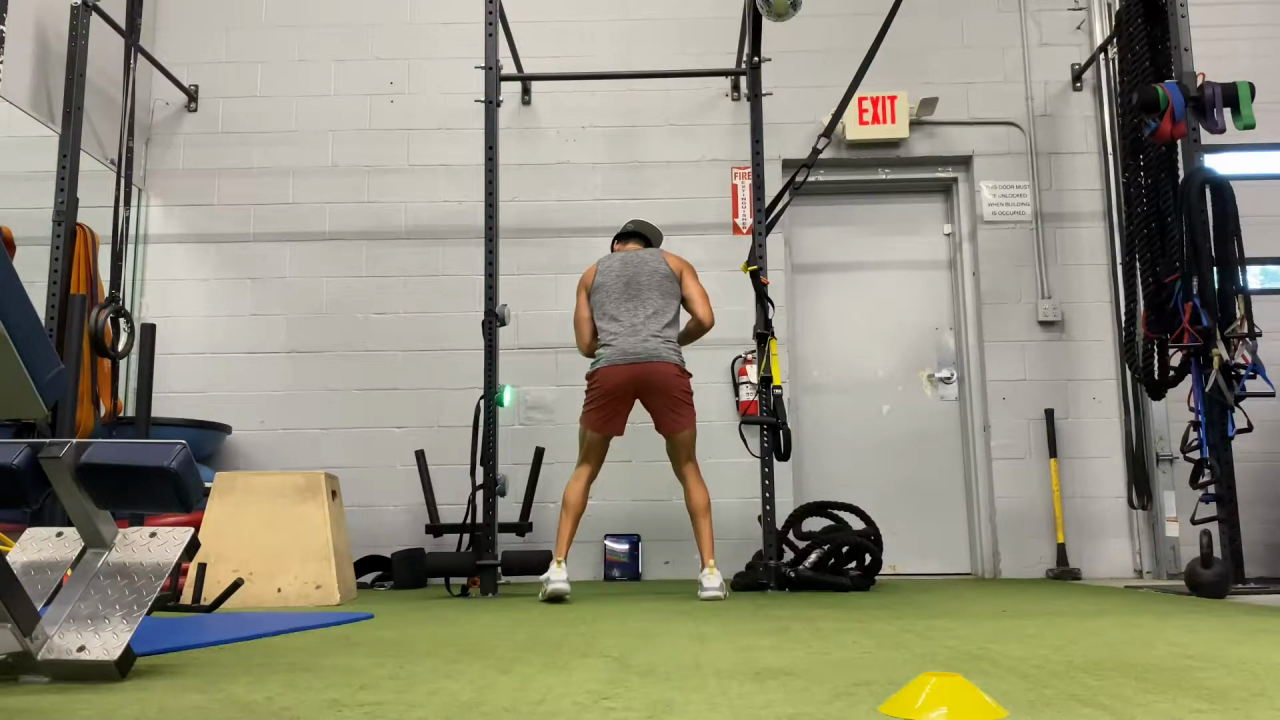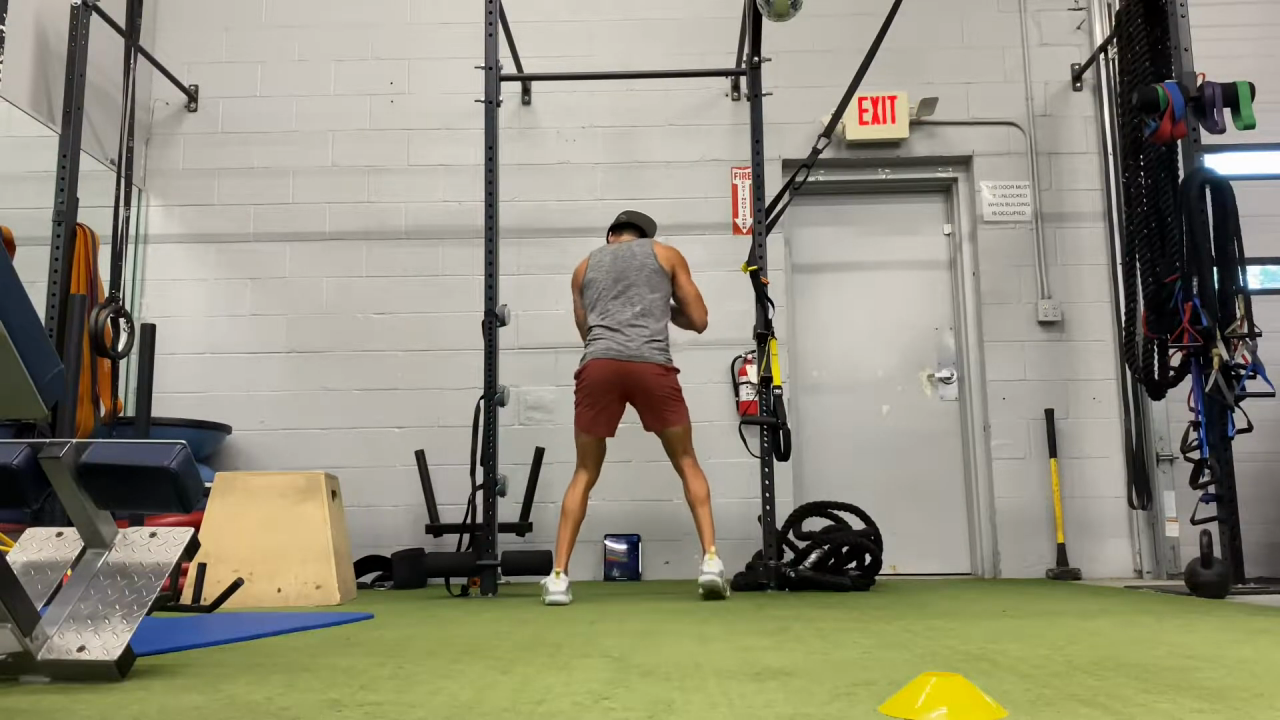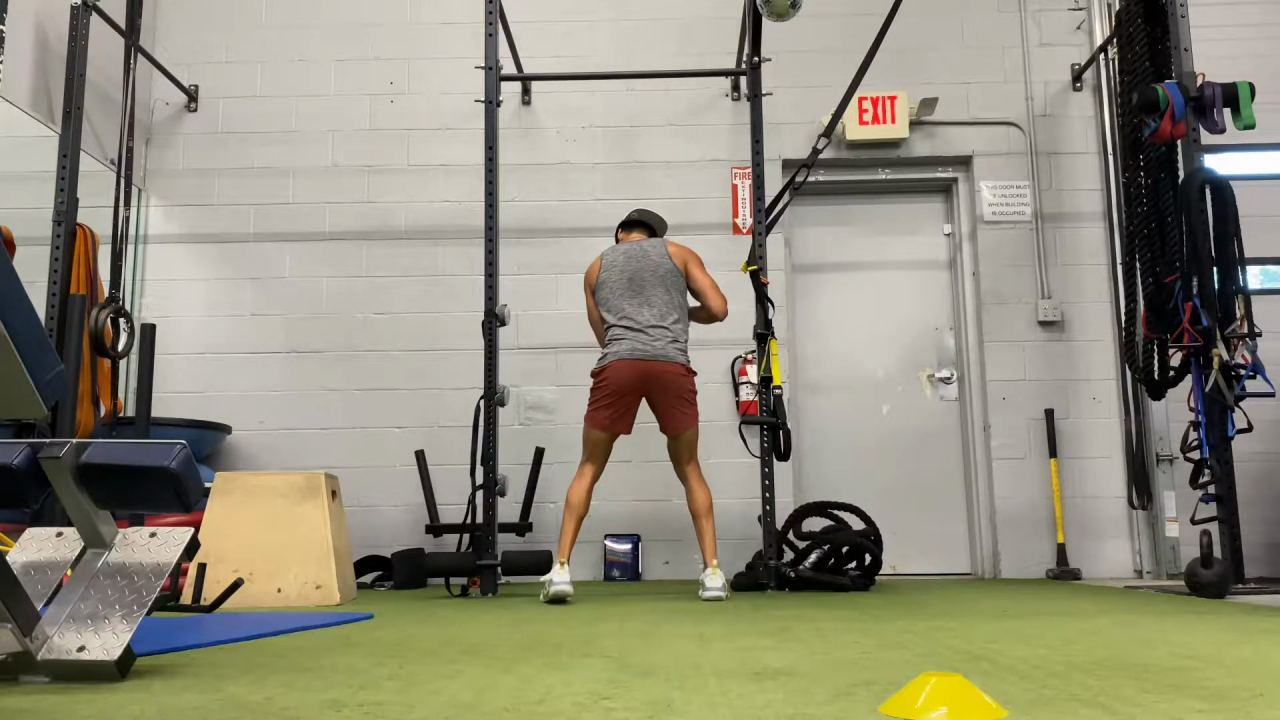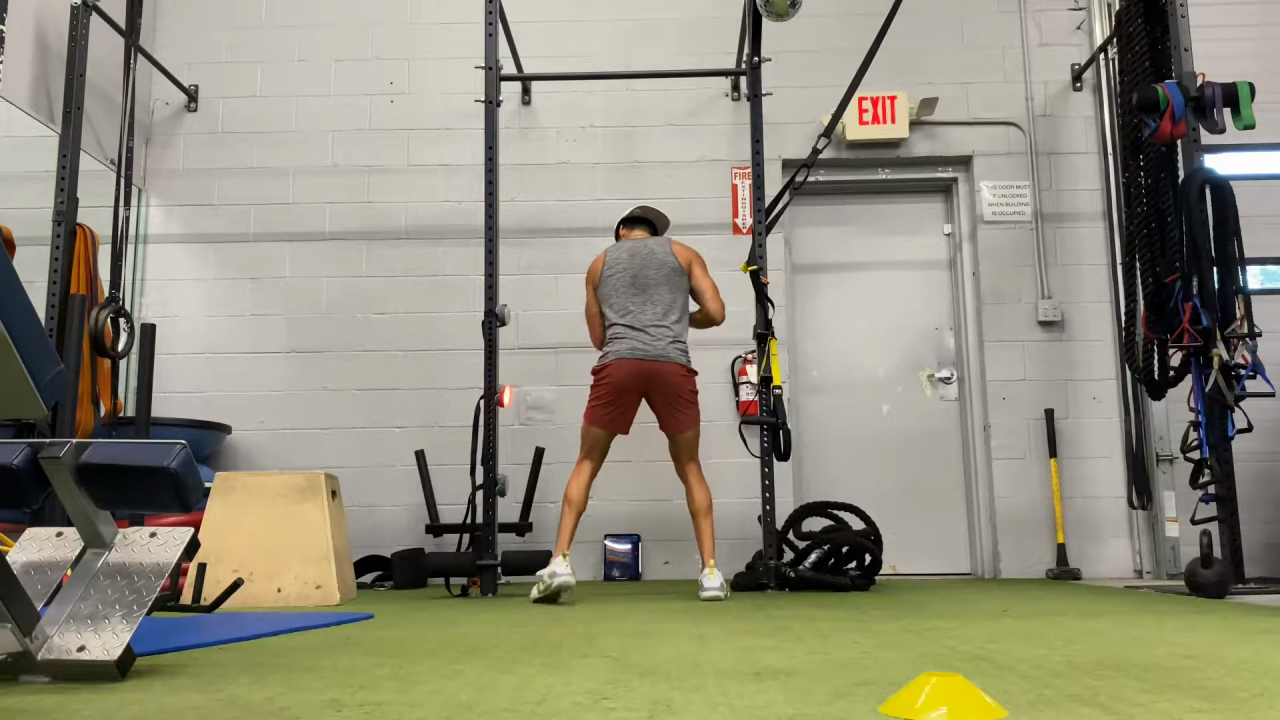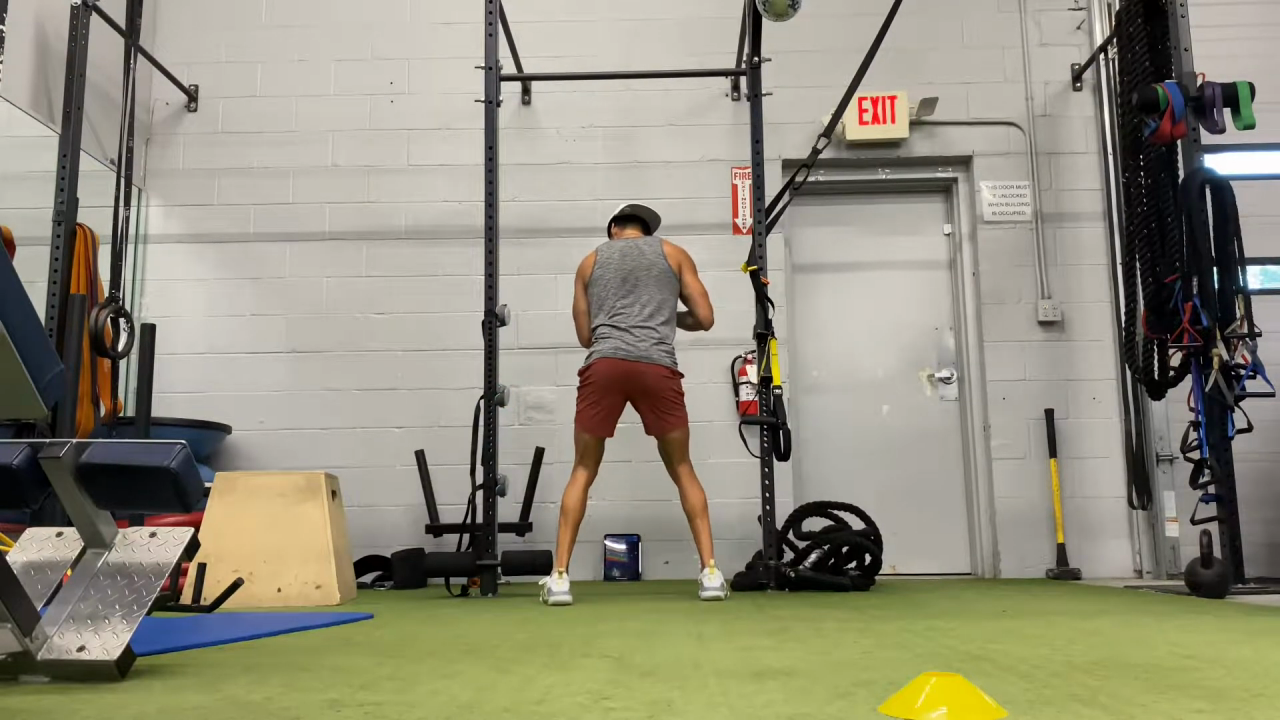
dt=1s
person 1, frame 1
left shoulder: (593, 273)
right shoulder: (674, 263)
left elbow: (585, 344)
right elbow: (704, 318)
left hip: (611, 370)
right hip: (665, 368)
left knee: (586, 469)
right knee: (687, 470)
left ankle: (558, 567)
right ankle: (710, 573)
person 1, frame 2
left shoulder: (585, 266)
right shoulder: (666, 254)
right elbow: (698, 321)
left hip: (597, 366)
right hip: (651, 366)
left knee: (585, 474)
right knee: (687, 464)
left ankle: (558, 577)
right ankle: (710, 560)
person 1, frame 3
left shoulder: (597, 268)
right shoulder: (678, 253)
right elbow: (718, 309)
left hip: (617, 367)
right hip: (671, 366)
left knee: (589, 469)
right knee: (689, 471)
left ankle: (561, 568)
right ankle: (712, 573)
person 1, frame 4
left shoulder: (600, 262)
right shoulder: (682, 253)
right elbow: (715, 313)
left hip: (618, 365)
right hip: (672, 367)
left knee: (586, 466)
right knee: (689, 470)
left ankle: (560, 562)
right ankle: (711, 573)
person 1, frame 5
left shoulder: (591, 262)
right shoulder: (673, 254)
right elbow: (705, 318)
left hip: (603, 366)
right hip: (658, 369)
left knee: (583, 472)
right knee: (682, 471)
left ankle: (560, 578)
right ankle: (710, 573)
